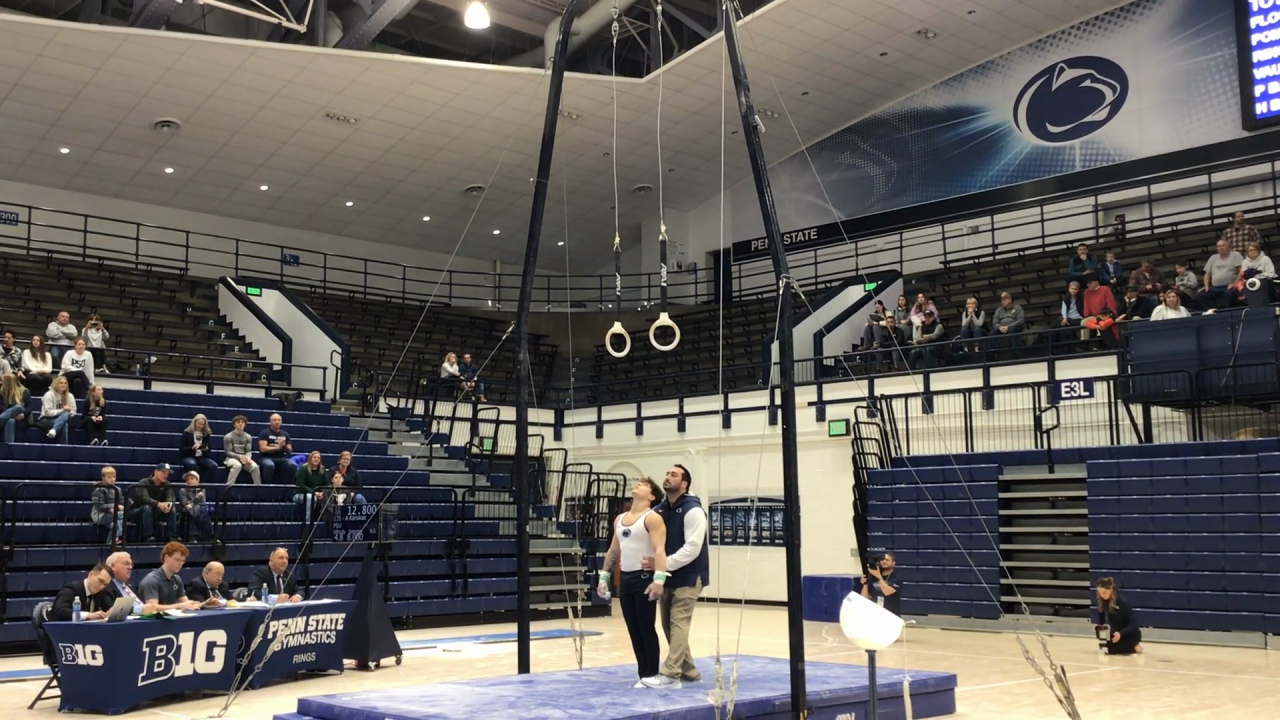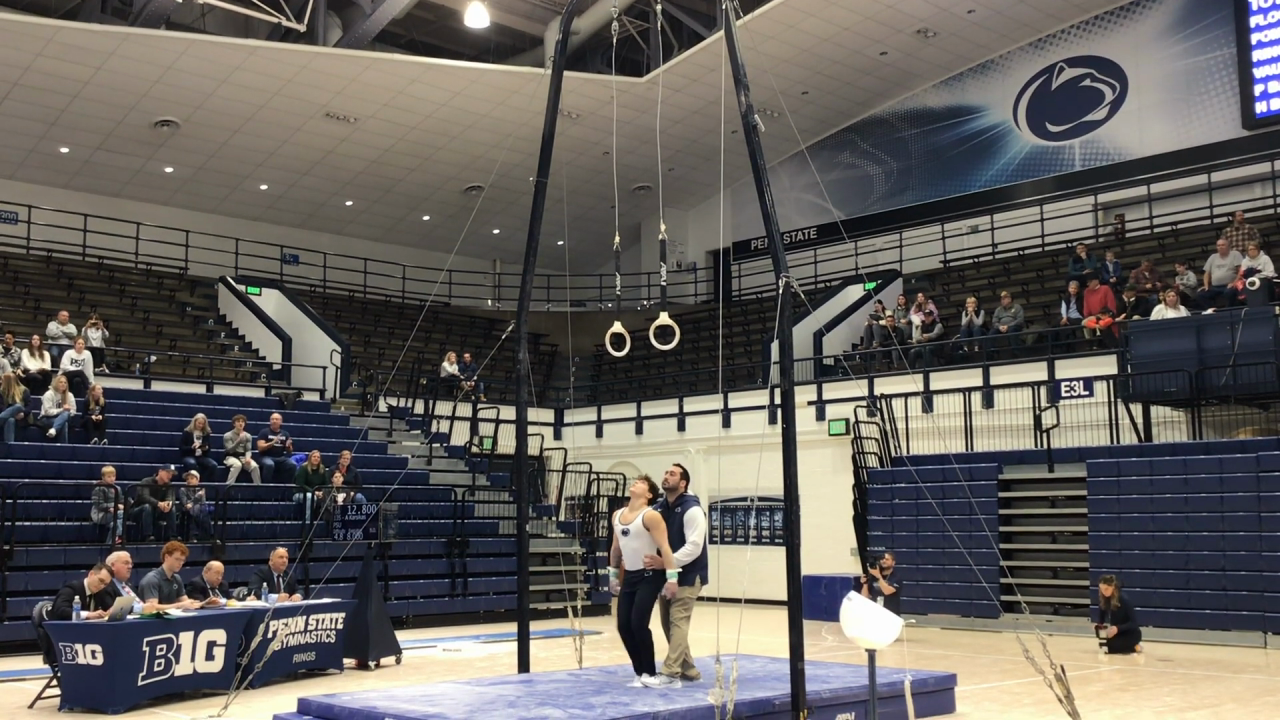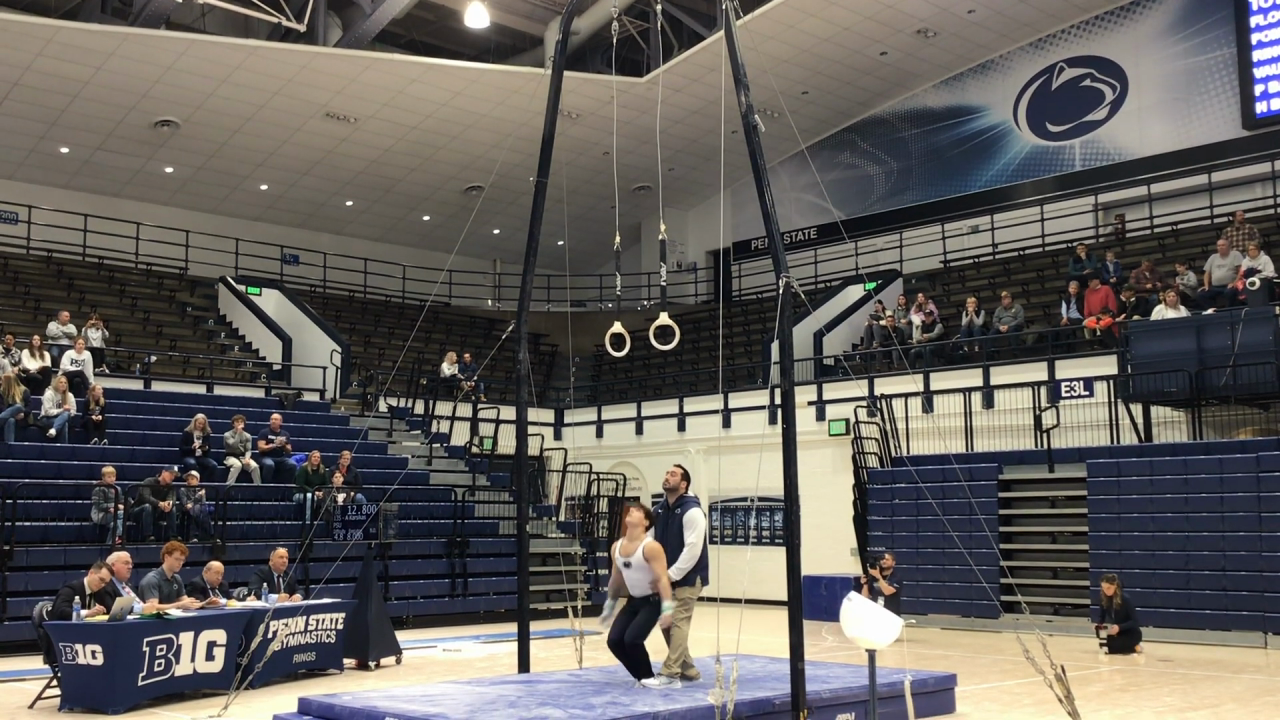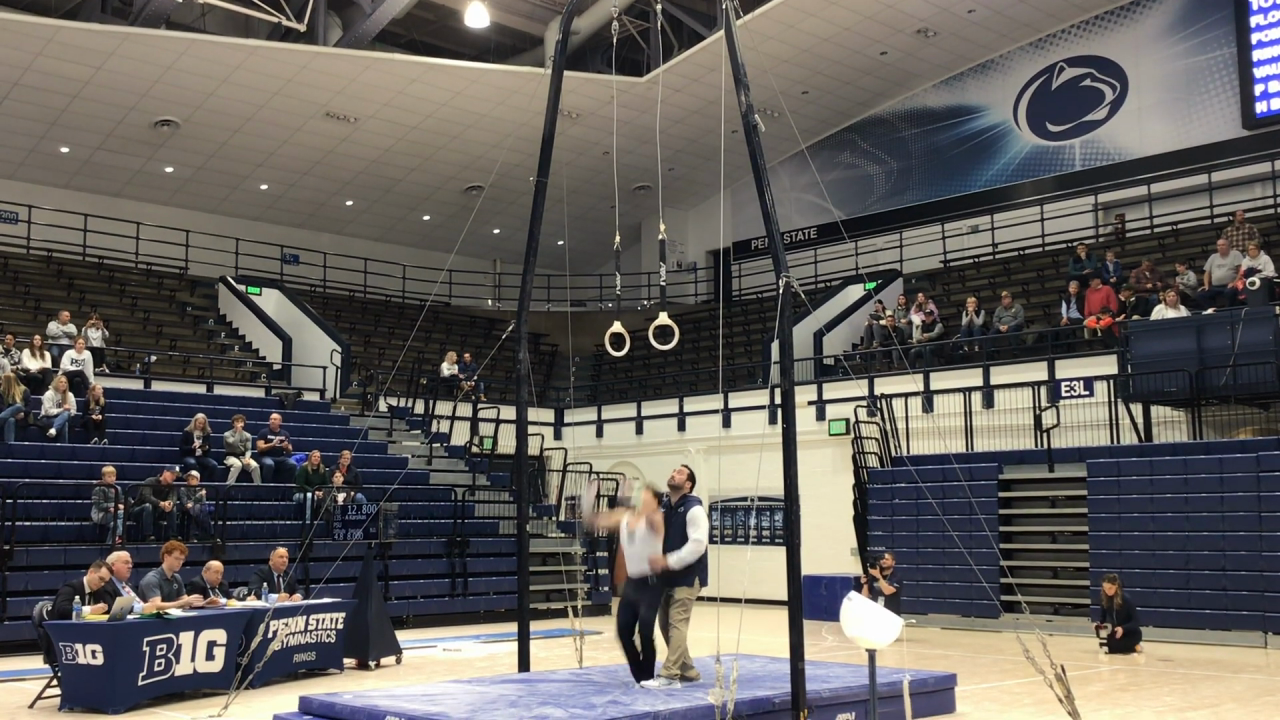
dt=0.2s
person 1, frame 1
left shoulder: (692, 510)
right shoulder: (660, 509)
left elbow: (692, 548)
left wrist: (663, 563)
right wrist: (641, 559)
left hip: (688, 577)
right hip: (667, 578)
left knee: (678, 624)
right knee: (669, 626)
left ankle: (670, 674)
right ankle: (688, 670)
person 1, frame 2
left shoulder: (691, 510)
right shoulder: (659, 508)
left elbow: (694, 547)
left wrist: (664, 562)
right wrist: (643, 557)
left hip: (687, 576)
left knee: (678, 623)
right knee: (669, 624)
left ankle: (670, 674)
right ankle: (688, 670)
person 1, frame 3
left shoulder: (692, 511)
right shoulder: (659, 509)
left elbow: (693, 549)
right elbow: (653, 541)
left wrist: (671, 575)
left hip: (687, 577)
right hip: (668, 577)
left knee: (678, 623)
right knee: (667, 624)
left ankle: (670, 674)
right ankle: (687, 670)
person 1, frame 4
left shoulder: (695, 509)
right shoulder: (662, 508)
left elbow: (698, 545)
left wrist: (669, 561)
right wrist: (653, 557)
left hip: (688, 578)
right hip: (667, 577)
left knee: (677, 624)
right knee: (666, 626)
left ankle: (670, 675)
right ankle: (687, 671)
person 2, frame 1
left shoulder: (652, 518)
right shoulder: (620, 519)
left elbow: (659, 550)
right elbow: (613, 552)
left wrist: (658, 580)
right wrist: (603, 578)
left hip: (645, 577)
right hip: (626, 578)
left knee: (646, 628)
right knee: (634, 630)
left ankle: (652, 676)
right ankle: (644, 676)
person 2, frame 2
left shoulder: (650, 516)
right shoulder: (618, 515)
left elbow: (665, 548)
right elbow: (615, 547)
left wrist: (671, 577)
right wrist: (613, 574)
left hip: (649, 577)
right hip: (629, 578)
left knee: (638, 626)
right knee: (623, 627)
left ankle: (649, 673)
right ankle: (642, 672)
person 2, frame 3
left shoulder: (651, 548)
right shoulder: (617, 547)
left elbow: (662, 579)
right elbow: (616, 579)
left wrist: (667, 608)
right wrist: (609, 605)
left hip: (652, 601)
right hip: (634, 601)
left knee: (630, 639)
right knee: (614, 641)
left ankle: (647, 676)
right ankle: (643, 676)
person 2, frame 4
left shoulder: (654, 521)
right shoulder: (623, 519)
left elbow: (651, 516)
right elbow: (596, 524)
left wrist: (642, 499)
right wrist: (588, 506)
left hip: (650, 584)
right hip: (631, 584)
left knee: (645, 631)
right knee: (623, 633)
left ankle: (648, 678)
right ankle: (639, 677)
